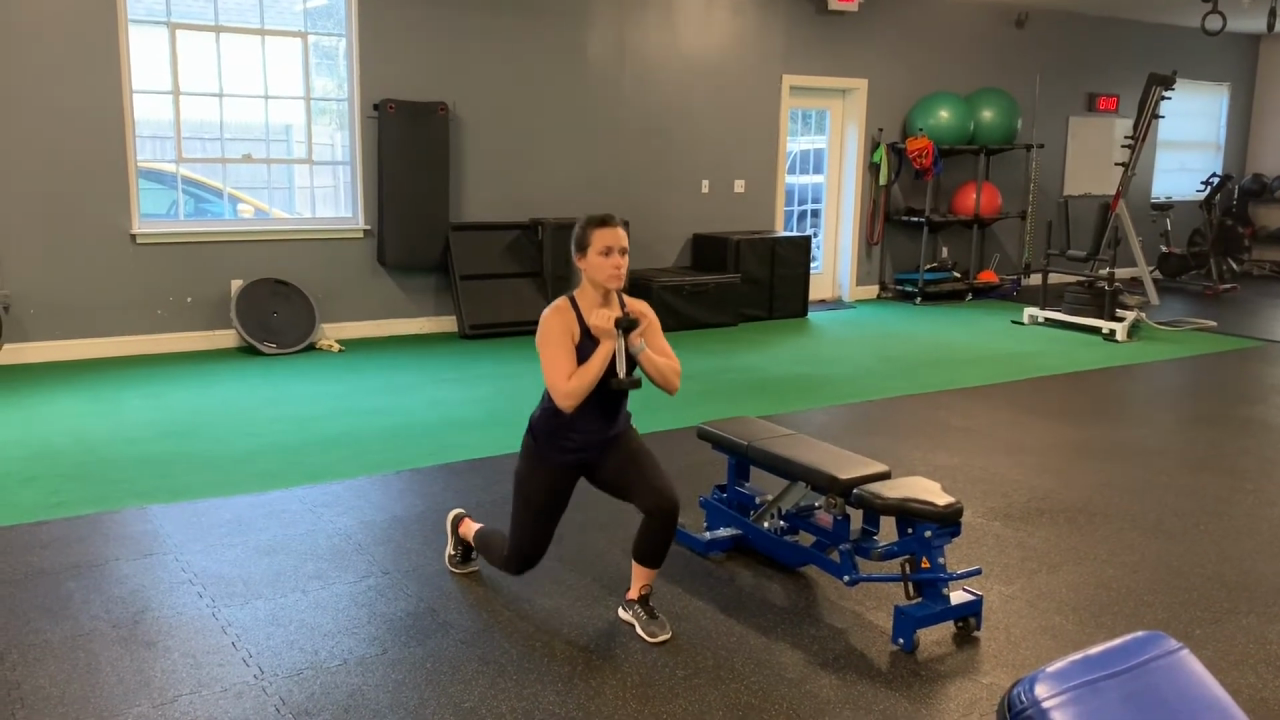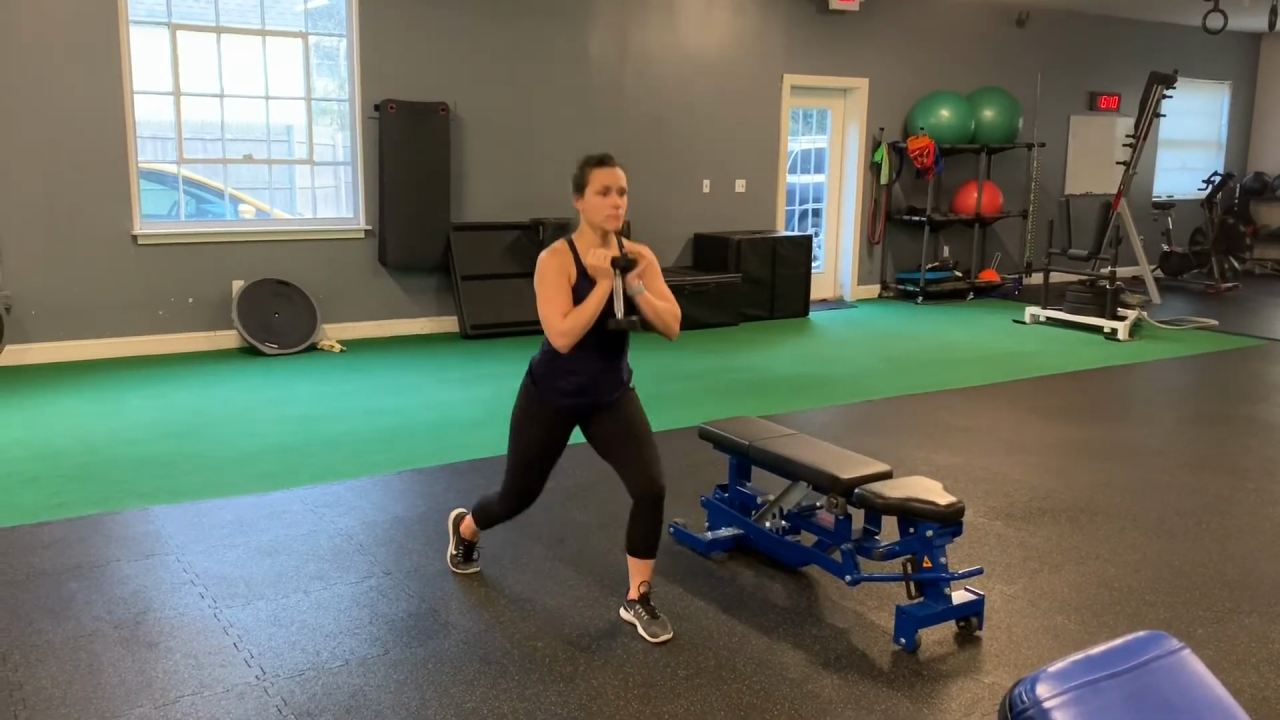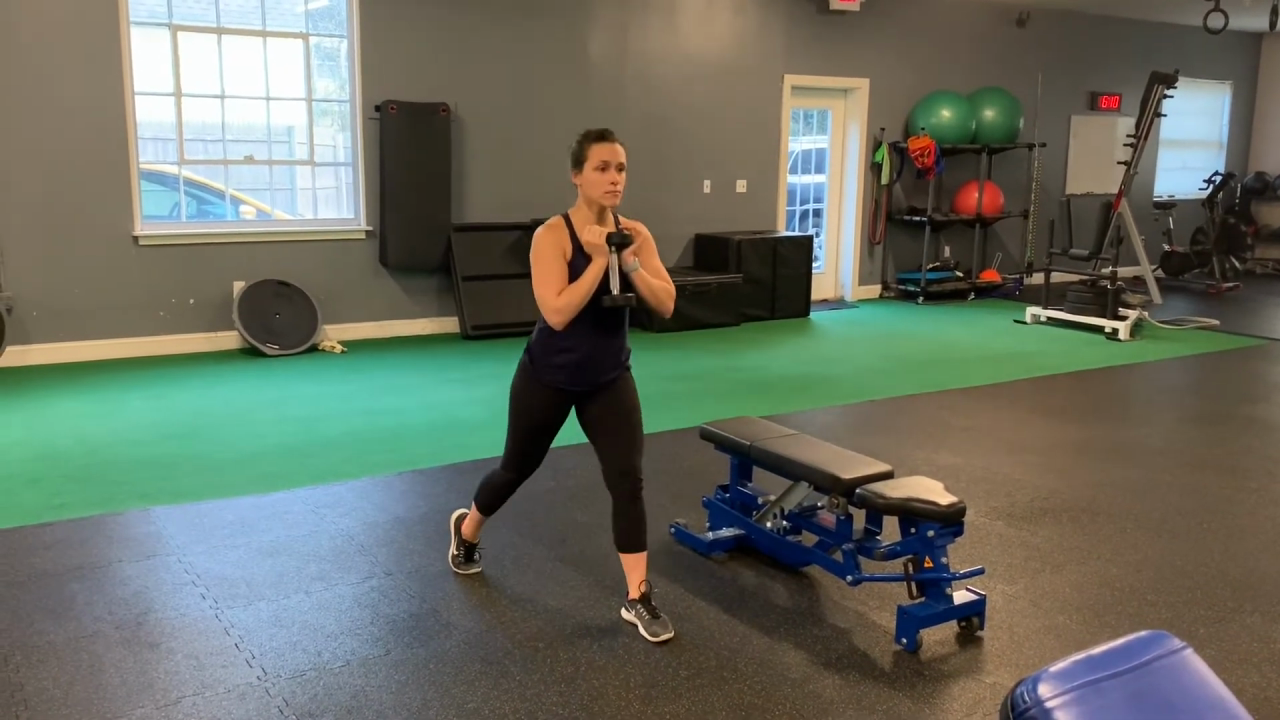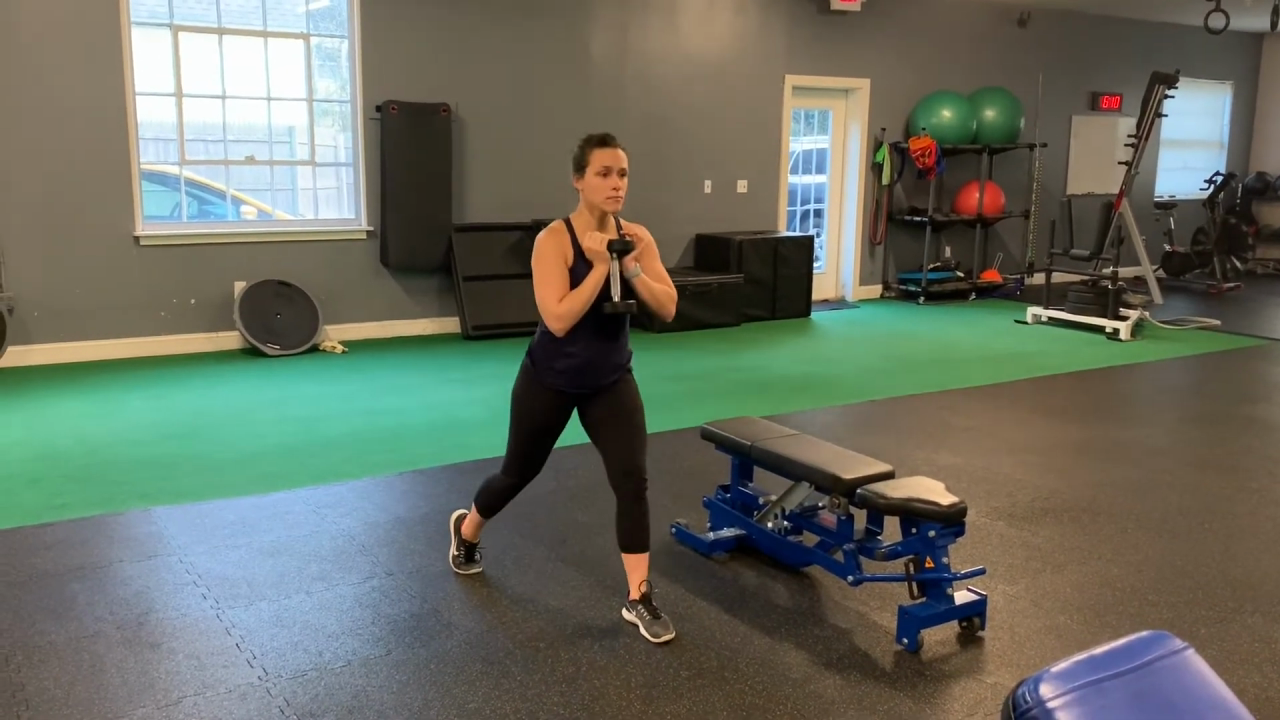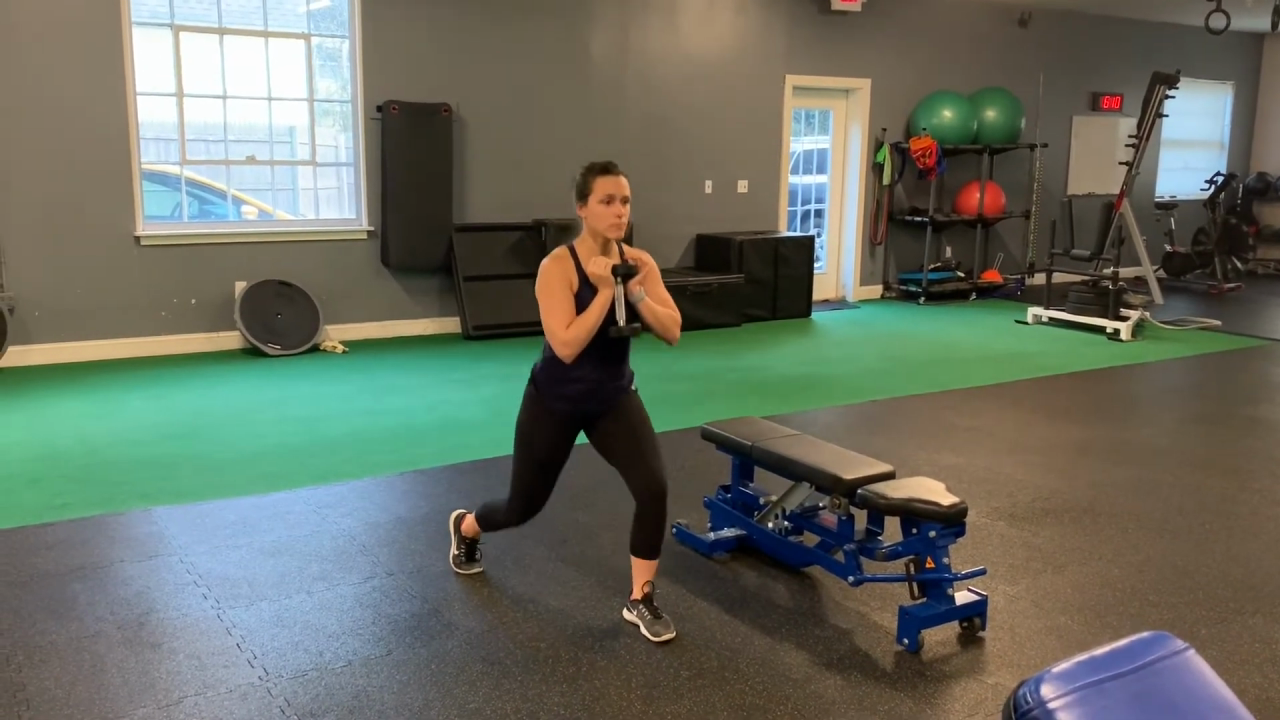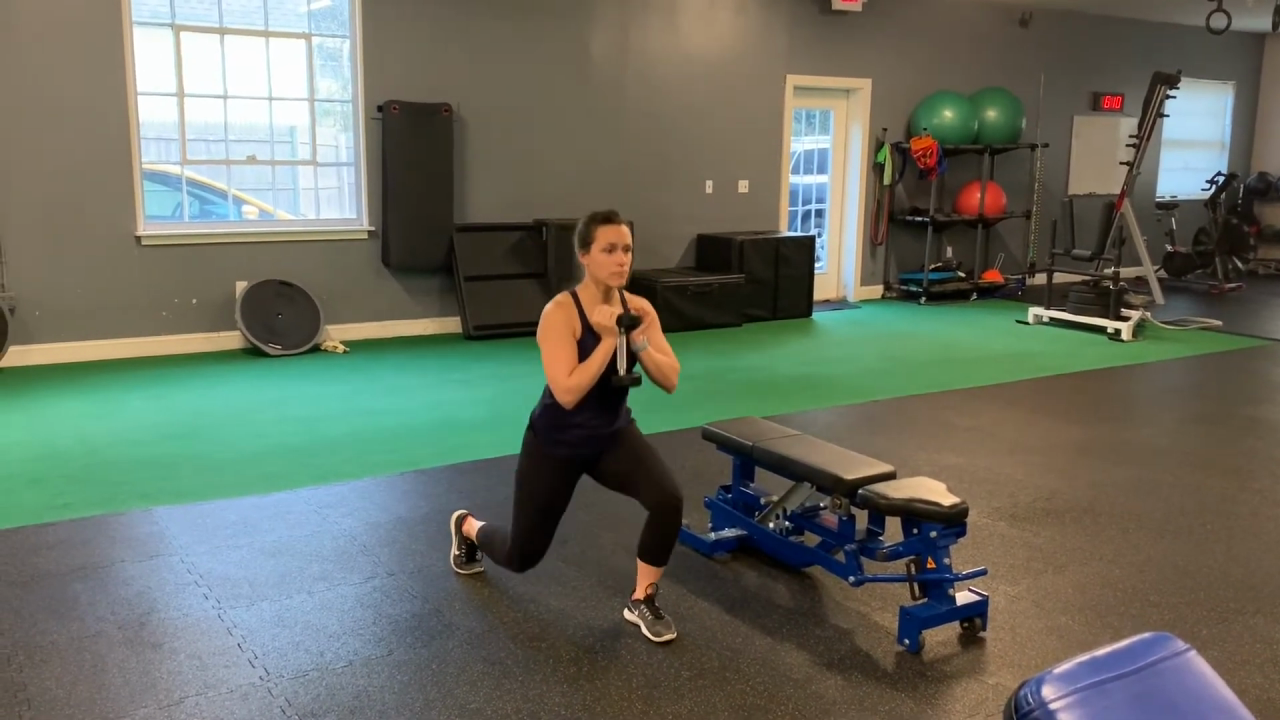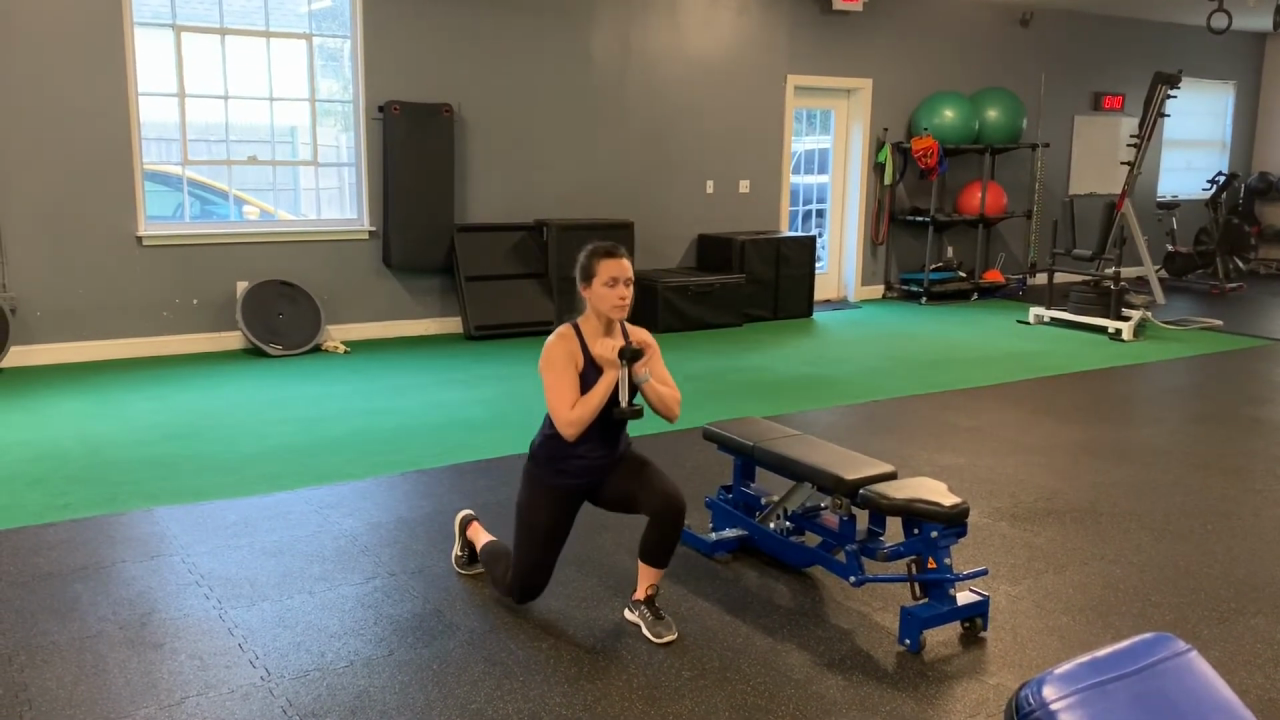
dt=0.2s
person 1, frame 1
left shoulder: (638, 311)
right shoulder: (559, 317)
left elbow: (672, 381)
right elbow: (566, 397)
left wrist: (635, 344)
right wrist: (607, 341)
left hip: (611, 439)
right hip: (554, 447)
left knee: (665, 503)
right knee: (521, 557)
left ankle: (637, 600)
right ankle: (464, 527)
person 1, frame 2
left shoulder: (639, 256)
right shoulder: (556, 258)
left elbow: (672, 326)
right elbow: (562, 336)
left wrist: (634, 285)
right wrist: (603, 283)
left hip: (612, 396)
right hip: (551, 397)
left knee: (650, 489)
right knee: (519, 495)
left ankle: (638, 599)
right ankle: (463, 528)
person 1, frame 3
left shoulder: (636, 233)
right shoulder: (553, 234)
left elbow: (666, 305)
right elbow: (556, 313)
left wrist: (628, 261)
right wrist: (599, 260)
left hip: (609, 378)
right hip: (548, 376)
left knee: (627, 481)
right knee: (517, 468)
left ankle: (638, 598)
right ankle: (466, 529)
person 1, frame 4
left shoulder: (638, 237)
right shoulder: (554, 239)
left elbow: (668, 310)
right elbow: (558, 320)
left wrist: (632, 267)
right wrist: (601, 266)
left hip: (611, 379)
right hip: (550, 379)
left knee: (631, 480)
right knee: (517, 473)
left ankle: (639, 598)
right ankle: (465, 529)
person 1, frame 5
left shoulder: (640, 263)
right shoulder: (558, 266)
left elbow: (673, 332)
right elbow: (566, 346)
left wrist: (635, 291)
right wrist: (604, 291)
left hip: (614, 397)
right hip: (555, 400)
left knee: (653, 488)
right knee: (524, 505)
left ankle: (641, 600)
right ankle: (465, 527)
person 1, frame 6
left shoulder: (639, 309)
right shoulder: (560, 313)
left elbow: (671, 380)
right elbow: (567, 393)
left wrist: (638, 341)
right wrist: (609, 341)
left hip: (613, 435)
right hip: (556, 443)
left knee: (668, 500)
right knee: (522, 555)
left ankle: (642, 601)
right ankle: (468, 528)
person 1, frame 7
left shoulder: (640, 340)
right shoulder: (562, 345)
left elbow: (673, 410)
right elbow: (569, 425)
left wrist: (641, 374)
right wrist: (611, 372)
left hip: (612, 462)
right hip: (556, 472)
left knee: (670, 505)
right knee: (523, 588)
left ankle: (643, 602)
right ankle: (472, 530)
